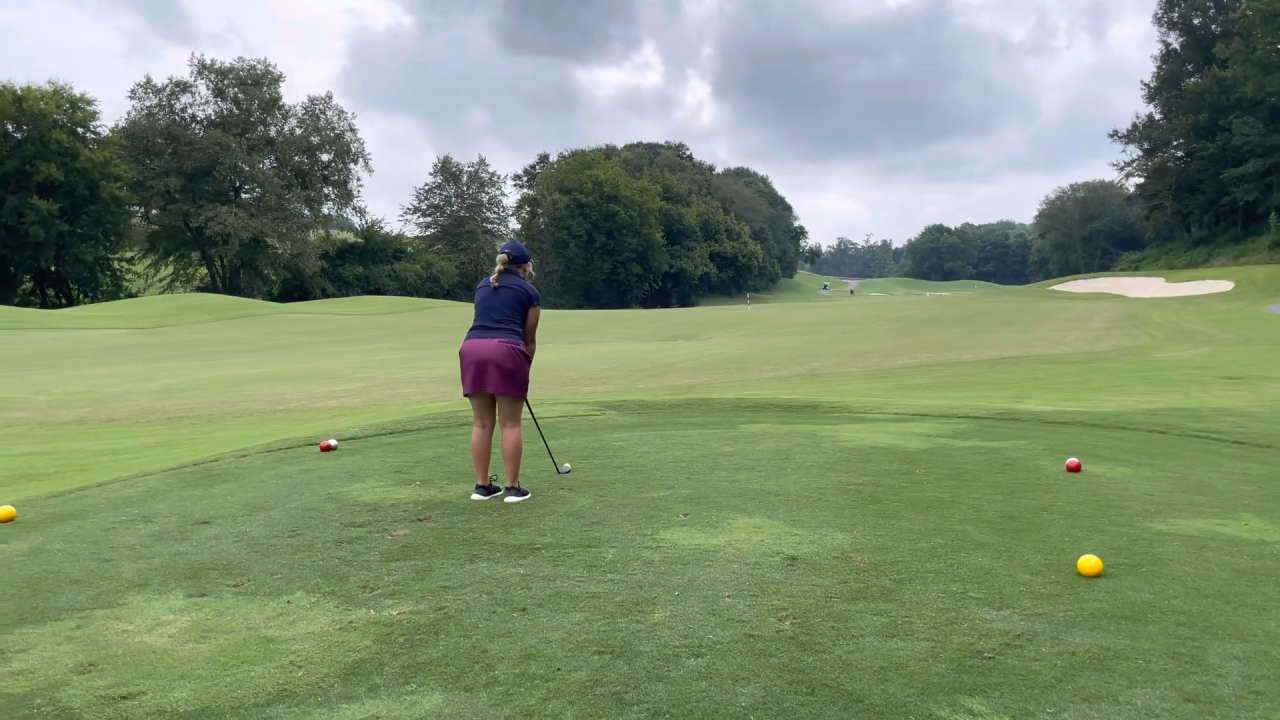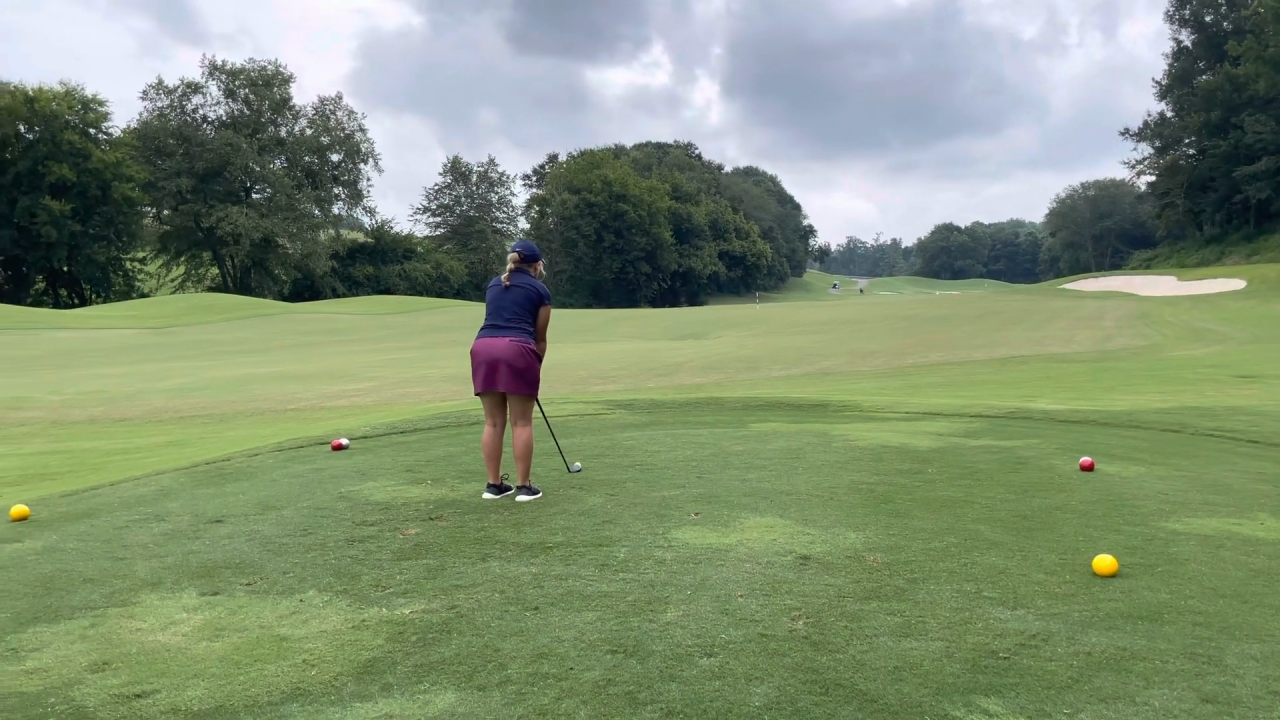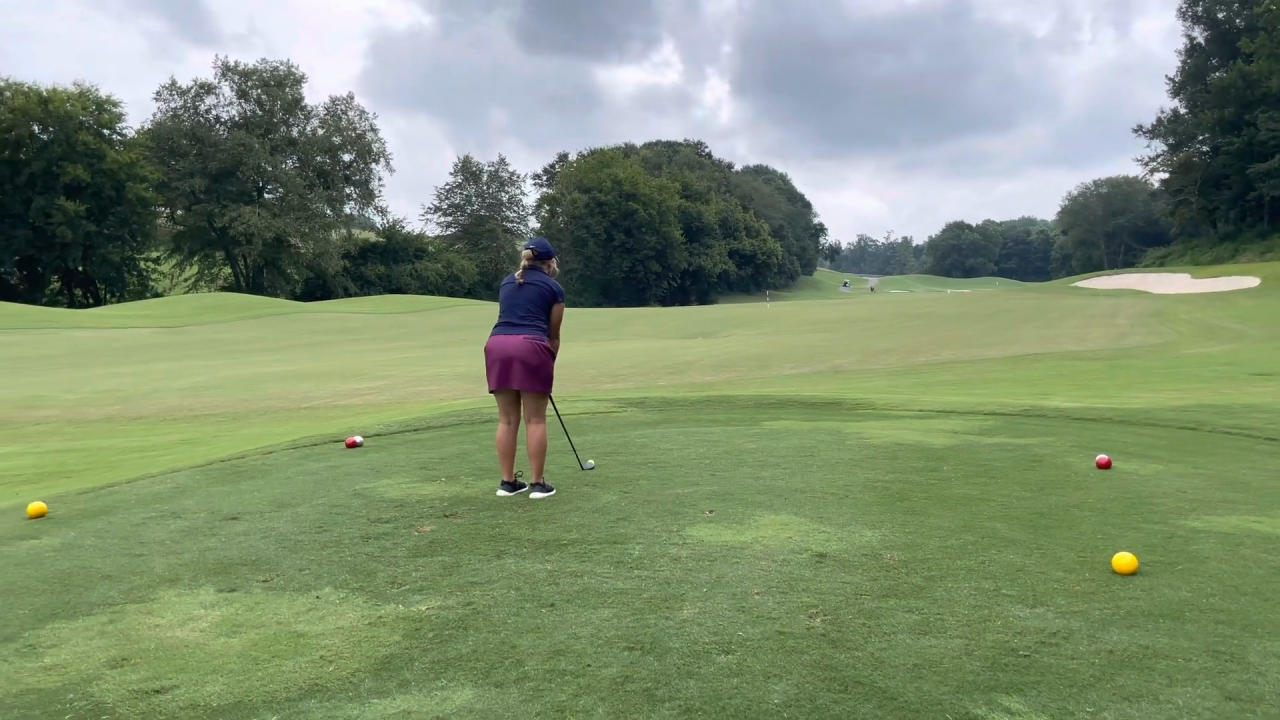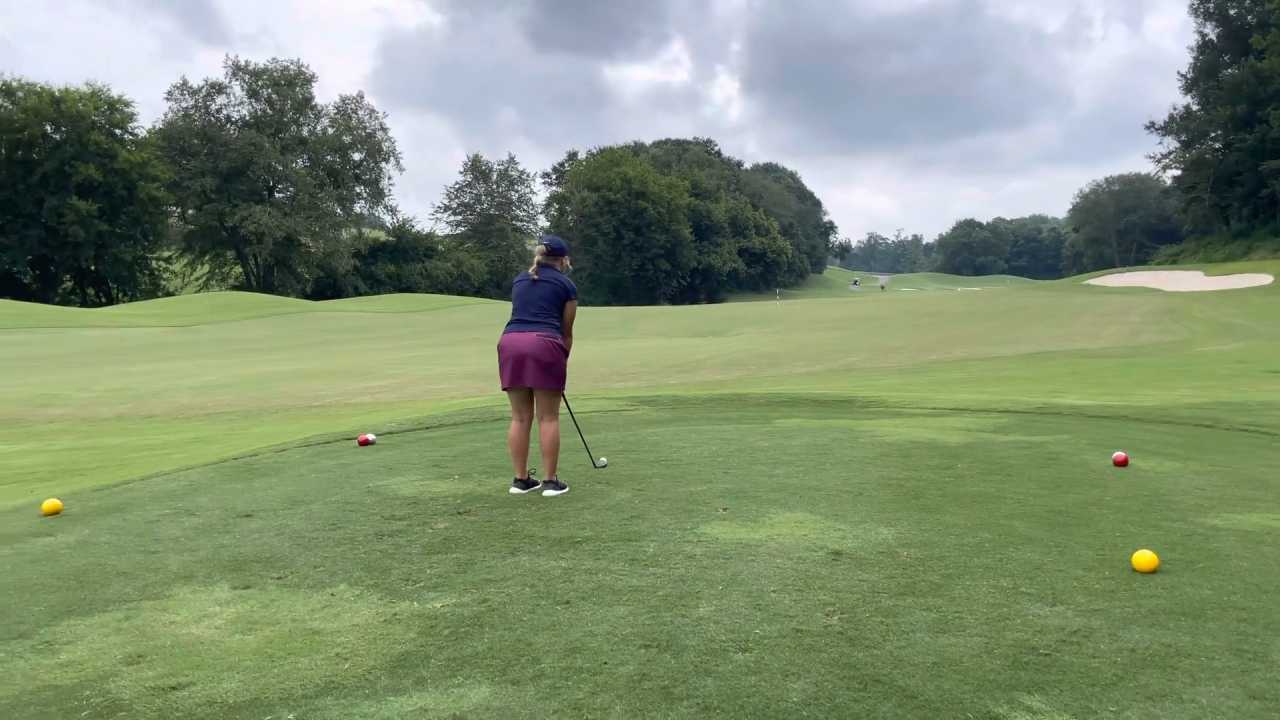
dt=0.2s
person 1, frame 1
left shoulder: (483, 285)
right shoulder: (529, 291)
right elbow: (529, 338)
left wrist: (521, 364)
right wrist: (526, 367)
left hip: (472, 349)
right hip: (506, 351)
left knee: (482, 423)
right knee: (510, 424)
left ankle: (482, 486)
right ankle: (513, 488)
person 1, frame 2
left shoulder: (494, 284)
right shoulder: (540, 290)
right elbow: (539, 337)
left wrist: (532, 362)
right wrist: (537, 365)
left hip: (483, 347)
right hip: (517, 350)
left knee: (493, 422)
right knee: (521, 423)
left ankle: (493, 484)
right ankle: (524, 486)
person 1, frame 3
left shoulder: (507, 282)
right shoulder: (553, 287)
right elbow: (553, 334)
left wrist: (545, 359)
right wrist: (550, 362)
left hip: (497, 345)
right hip: (531, 348)
left knee: (507, 420)
right knee: (535, 420)
left ankle: (508, 482)
right ankle: (538, 484)
person 1, frame 4
left shoulder: (520, 279)
right shoulder: (566, 284)
right elbow: (566, 332)
left wrist: (559, 356)
right wrist: (563, 358)
left hip: (510, 342)
right hip: (544, 345)
left knee: (520, 417)
right knee: (548, 418)
left ankle: (520, 479)
right ankle: (551, 481)
